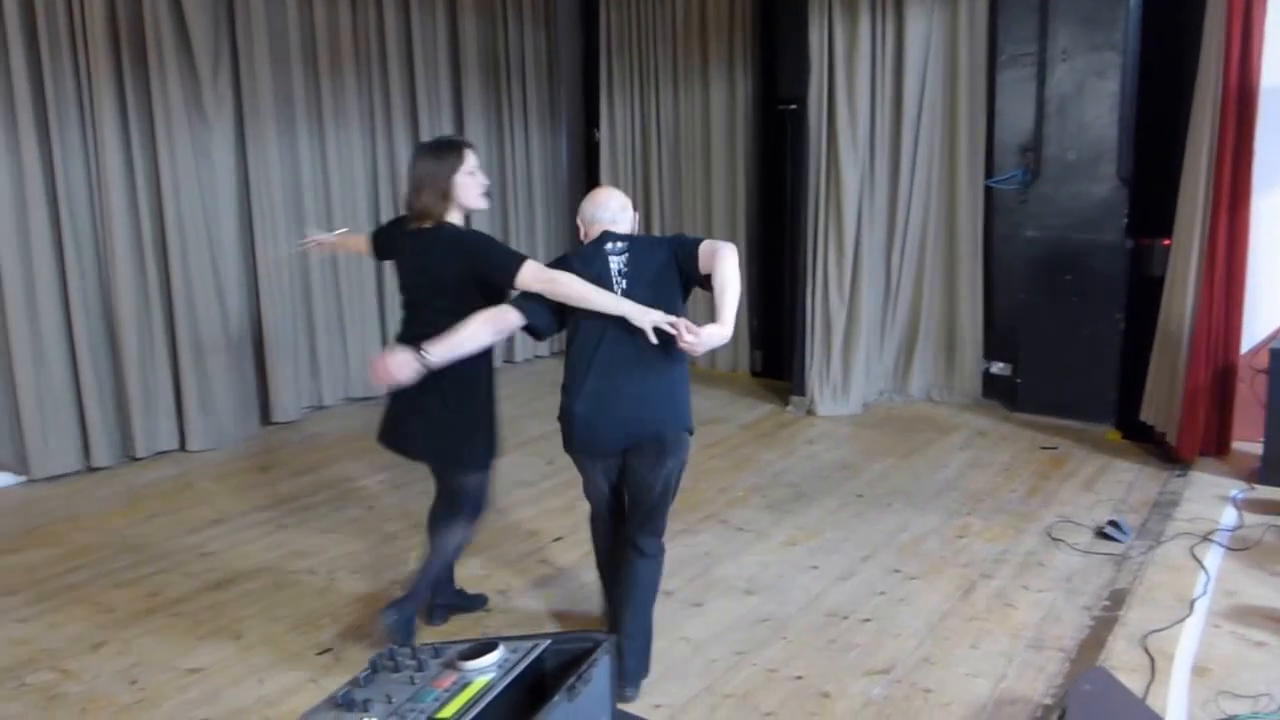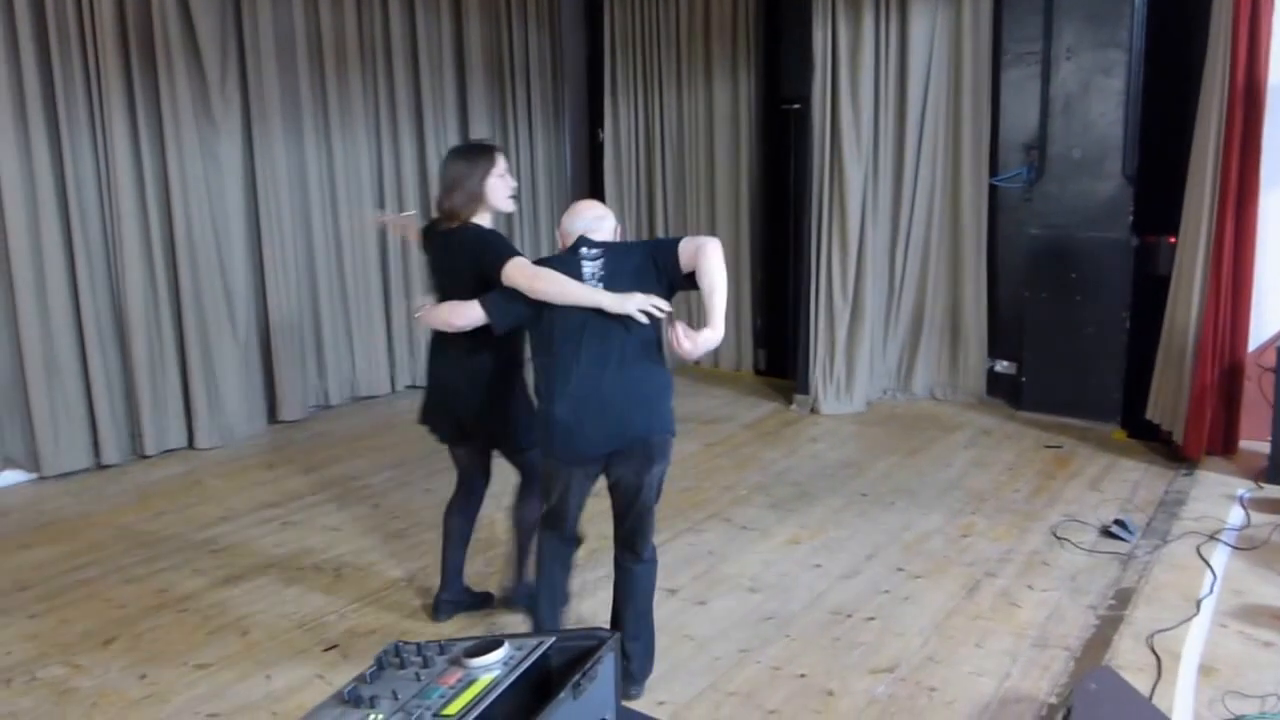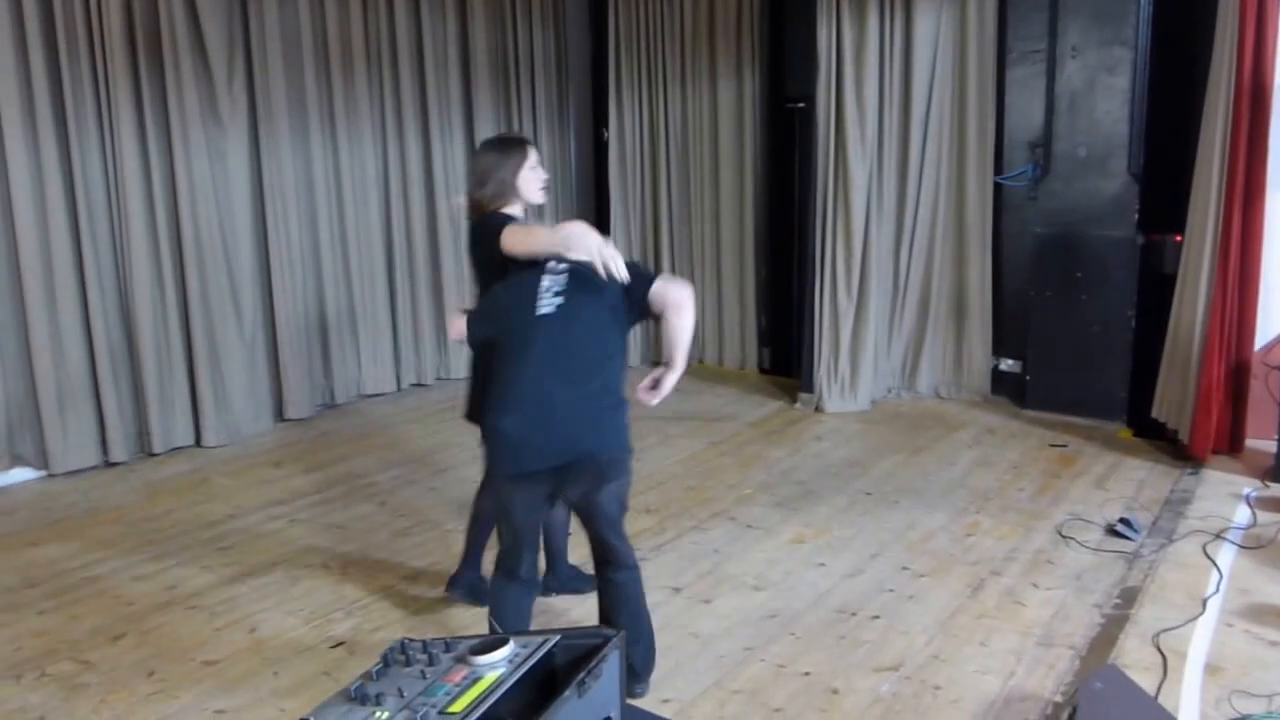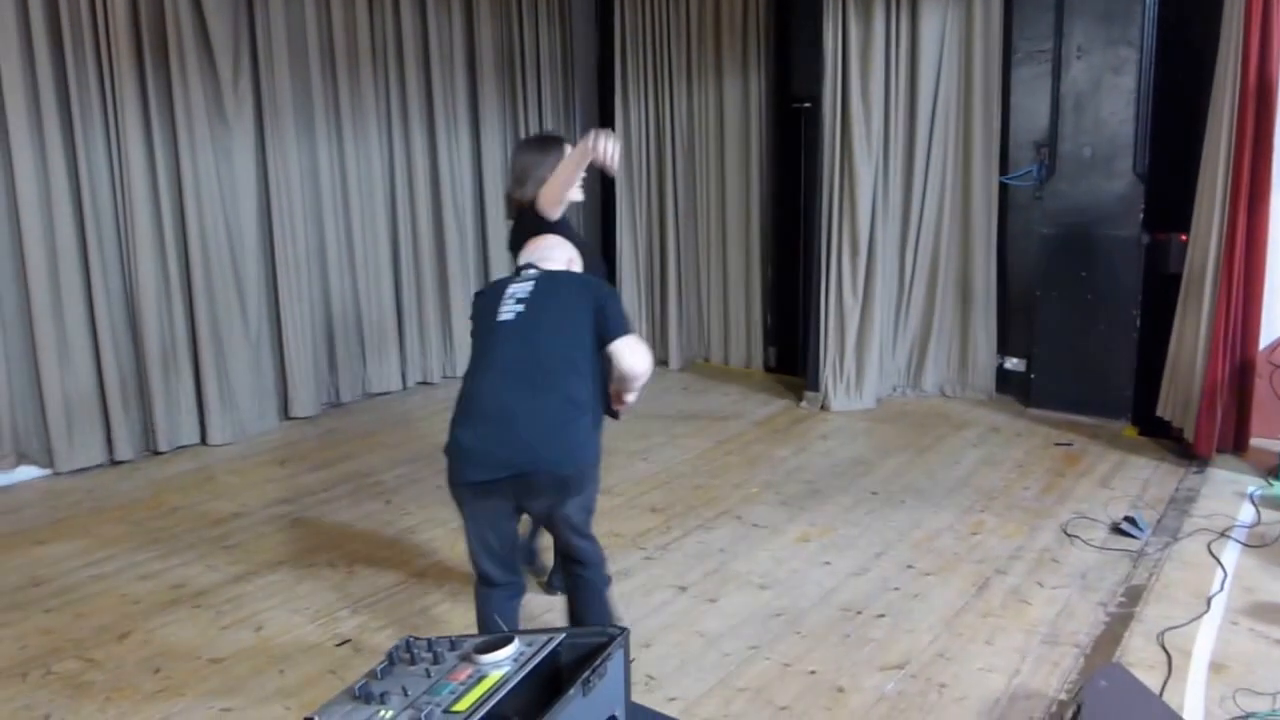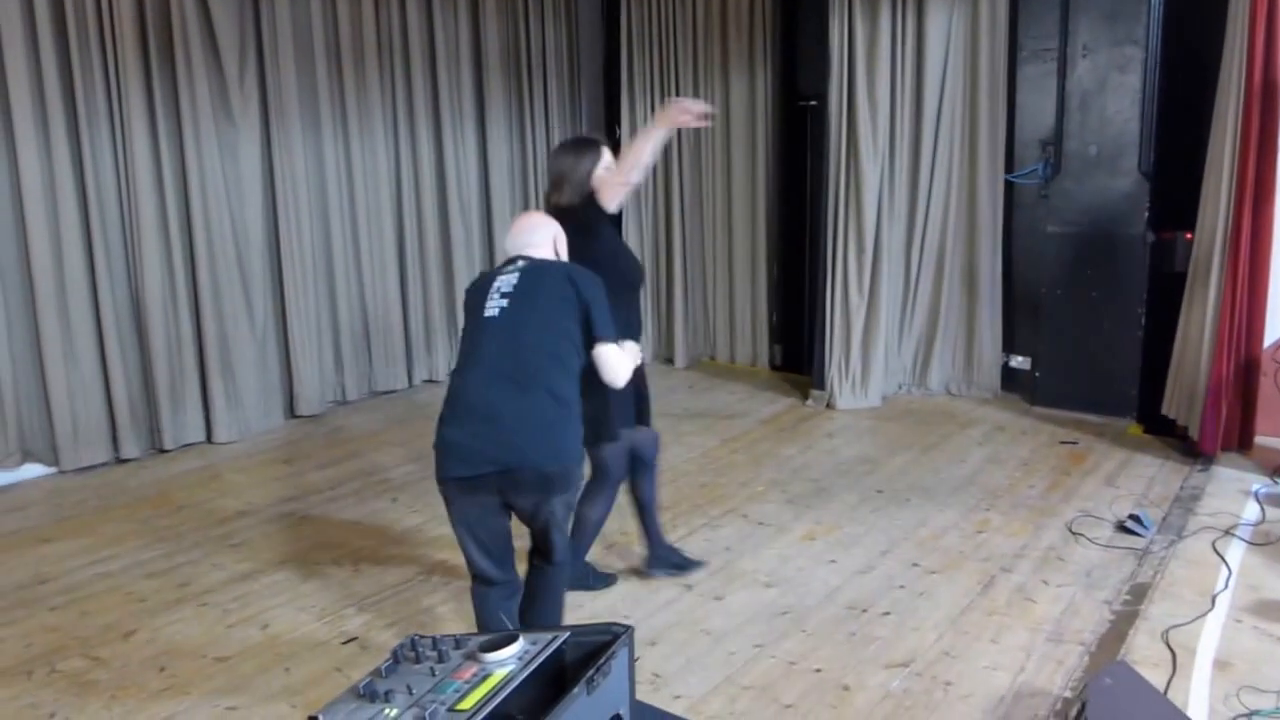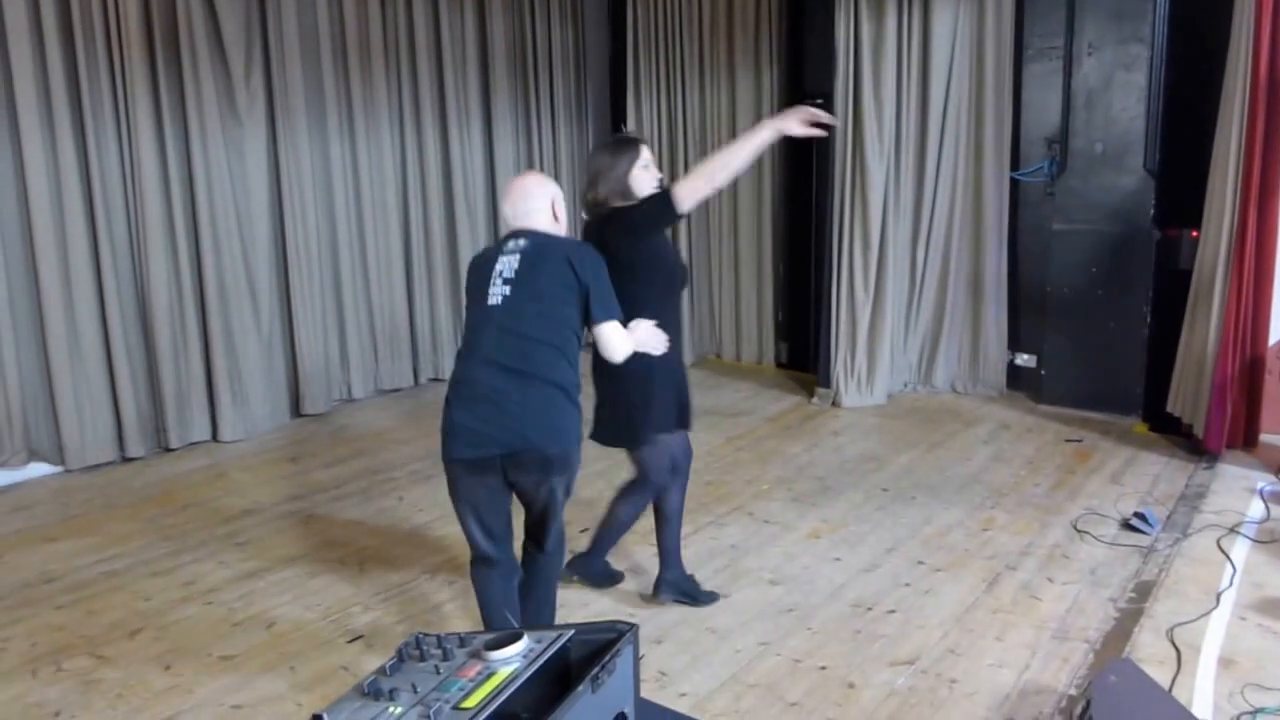
dt=0.2s
person 1, frame 1
left shoulder: (404, 234)
right shoulder: (469, 249)
left elbow: (361, 241)
right elbow: (548, 282)
left wrist: (329, 240)
right wrist: (631, 309)
left hip: (419, 381)
right hip: (458, 387)
left knee: (452, 491)
right knee: (468, 503)
left ankle: (440, 595)
right ankle: (406, 608)
person 1, frame 2
left shoulder: (442, 234)
right shoulder: (484, 245)
left elbow: (417, 232)
right elbow: (530, 278)
right wrist: (610, 300)
left hip: (451, 378)
right hip: (489, 382)
left knee: (470, 481)
right knee: (538, 473)
left ankle: (450, 591)
right ankle: (521, 584)
person 1, frame 3
left shoulder: (489, 224)
right shoulder: (503, 228)
right elbow: (522, 240)
right wrist: (576, 240)
left ankle: (468, 574)
right ankle: (556, 570)
person 1, frame 4
left shoulder: (539, 225)
right shoulder: (538, 224)
right elbow: (553, 197)
right wrist: (587, 149)
left ankle: (526, 544)
right ankle: (564, 570)
person 1, frame 5
left shoulder: (587, 227)
right shoulder: (580, 225)
right elbow: (622, 181)
right wrist: (664, 123)
right hip: (593, 370)
left knee: (643, 450)
right knee: (610, 468)
left ankle: (658, 551)
right ankle: (569, 565)
person 1, frame 6
left shoulder: (618, 228)
right shoulder: (626, 225)
right elbow: (703, 182)
right wrist: (771, 128)
left hip: (655, 368)
right hip: (638, 372)
left knee: (675, 464)
right knee: (655, 474)
left ankle: (671, 576)
right ankle: (590, 559)
person 2, frame 1
left shoulder: (567, 268)
right shoulder: (670, 251)
left elbow: (502, 320)
right elbow: (722, 253)
left wrist: (423, 358)
right wrist: (722, 326)
left hip: (591, 421)
right hip: (661, 420)
left knee: (607, 521)
right knee: (644, 539)
left ankle: (622, 612)
right ankle: (627, 668)
person 2, frame 2
left shoulder: (541, 274)
right shoulder: (647, 256)
left elbow: (464, 316)
right elbow: (706, 248)
left wrist: (429, 315)
right wrist: (714, 327)
left hip: (571, 428)
right hip: (643, 424)
left knee: (557, 530)
right knee: (635, 543)
right ankle: (631, 668)
person 2, frame 3
left shoulder: (513, 288)
right shoulder: (614, 280)
left elbow: (459, 329)
right elbow: (677, 295)
left wrist: (469, 318)
right wrist: (672, 369)
left hip: (520, 445)
right hip: (595, 444)
left knee: (515, 567)
right knee: (614, 555)
right ankle: (634, 670)
person 2, frame 4
left shoulder: (491, 297)
right shoulder: (589, 291)
right elbow: (635, 364)
right wrist: (626, 390)
left hip: (476, 458)
right hip: (560, 456)
left knee: (496, 580)
right knee: (580, 556)
person 2, frame 5
left shoulder: (481, 288)
right shoulder: (580, 281)
right elbow: (615, 375)
right wrist: (629, 357)
left hip: (462, 451)
right hip: (546, 451)
left knee: (490, 577)
right knee: (552, 551)
person 2, frame 6
left shoulder: (481, 265)
right shoulder: (579, 257)
right elbow: (614, 350)
right wrist: (638, 336)
left hip: (468, 429)
right hip: (546, 430)
left knee: (490, 556)
right knee: (545, 540)
